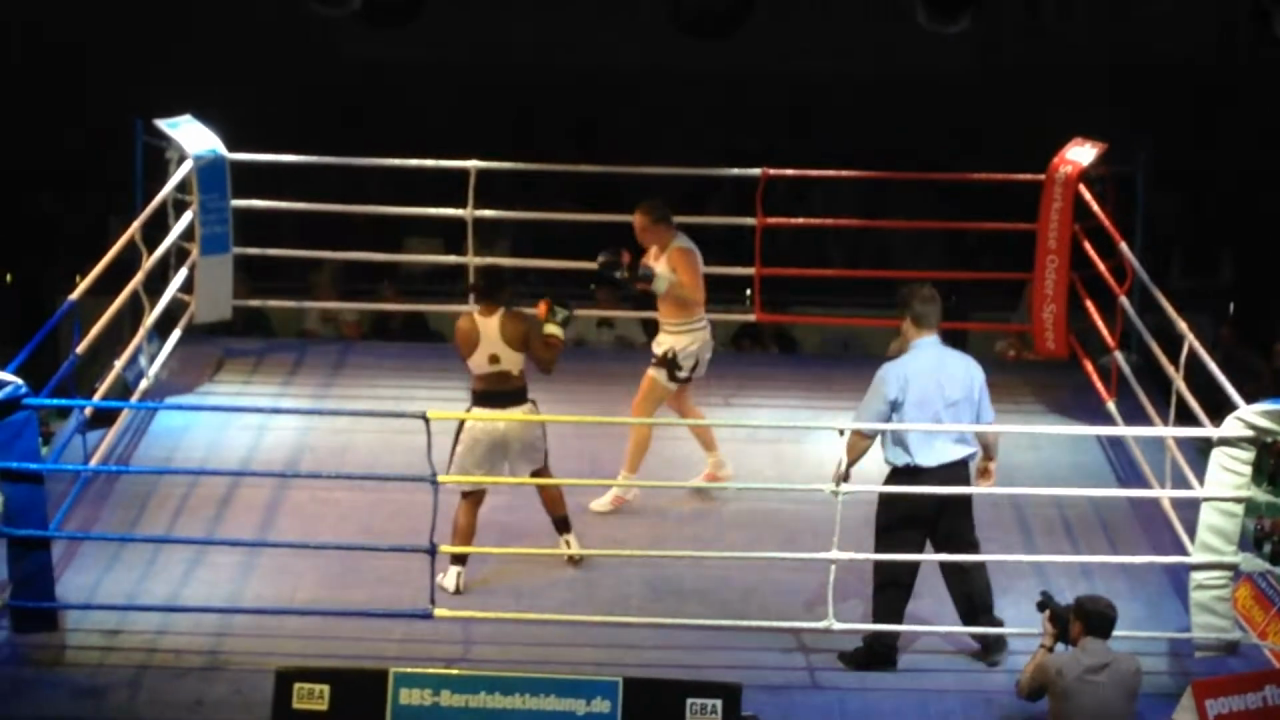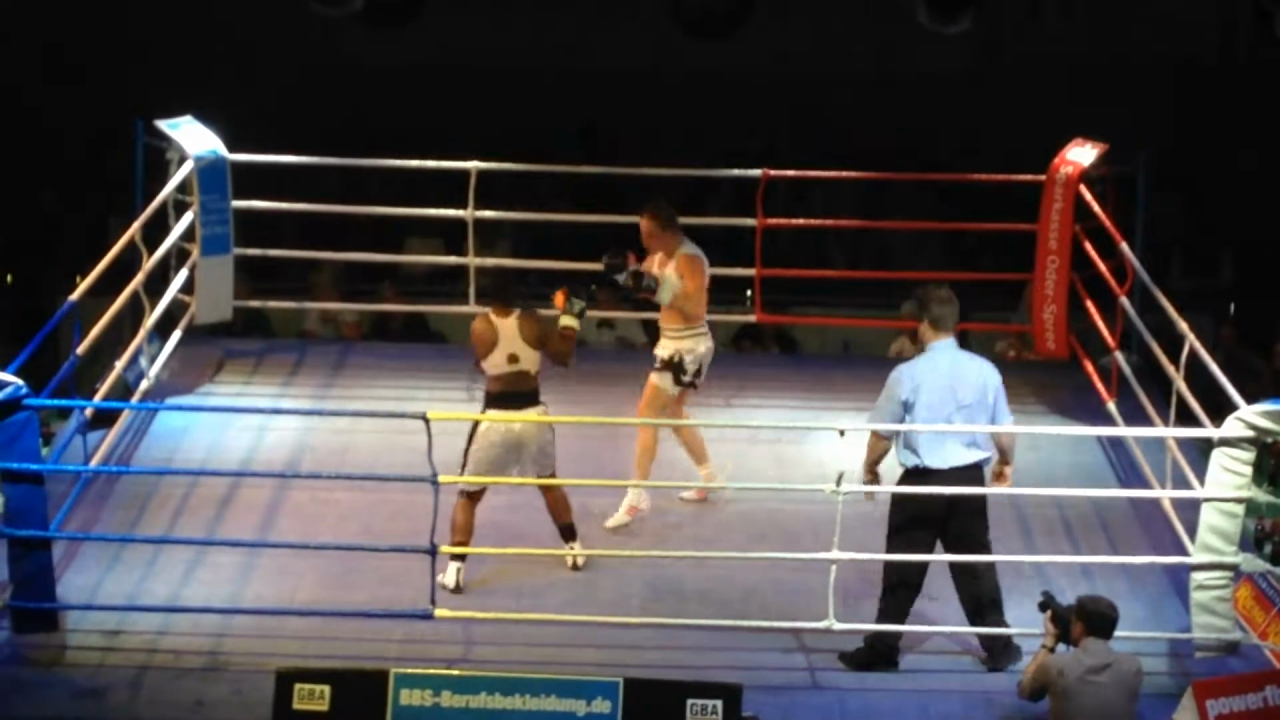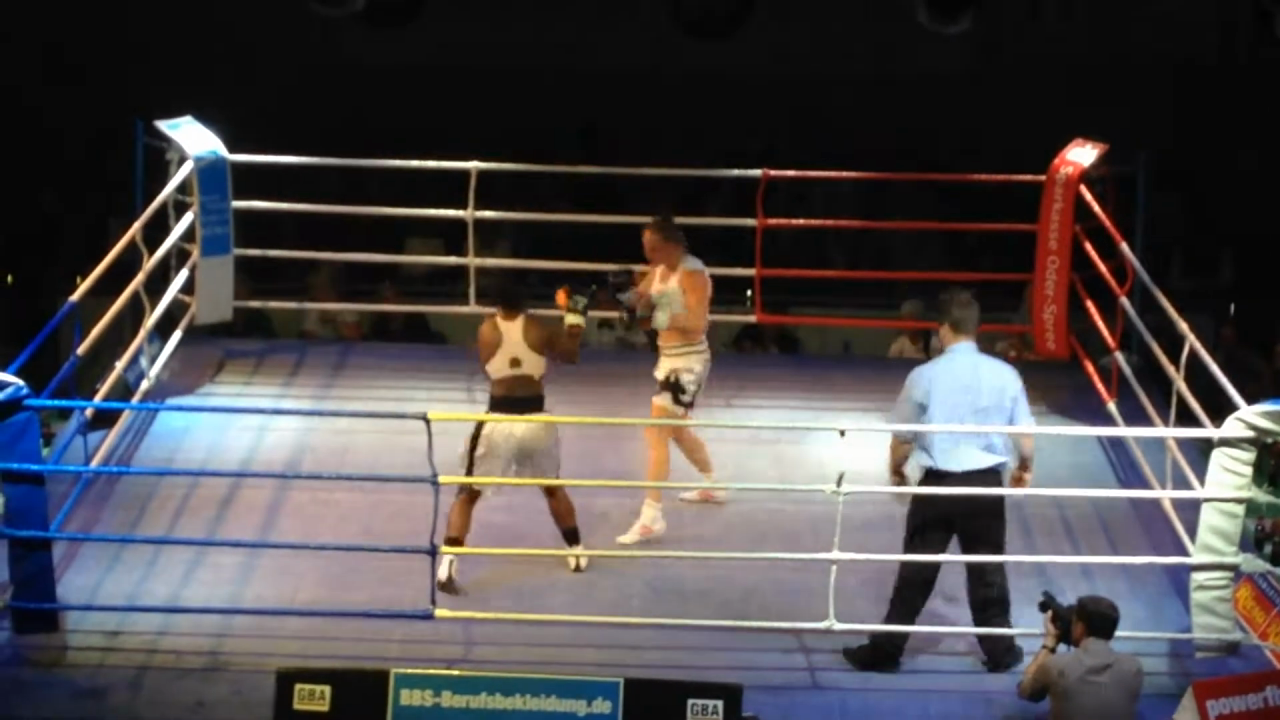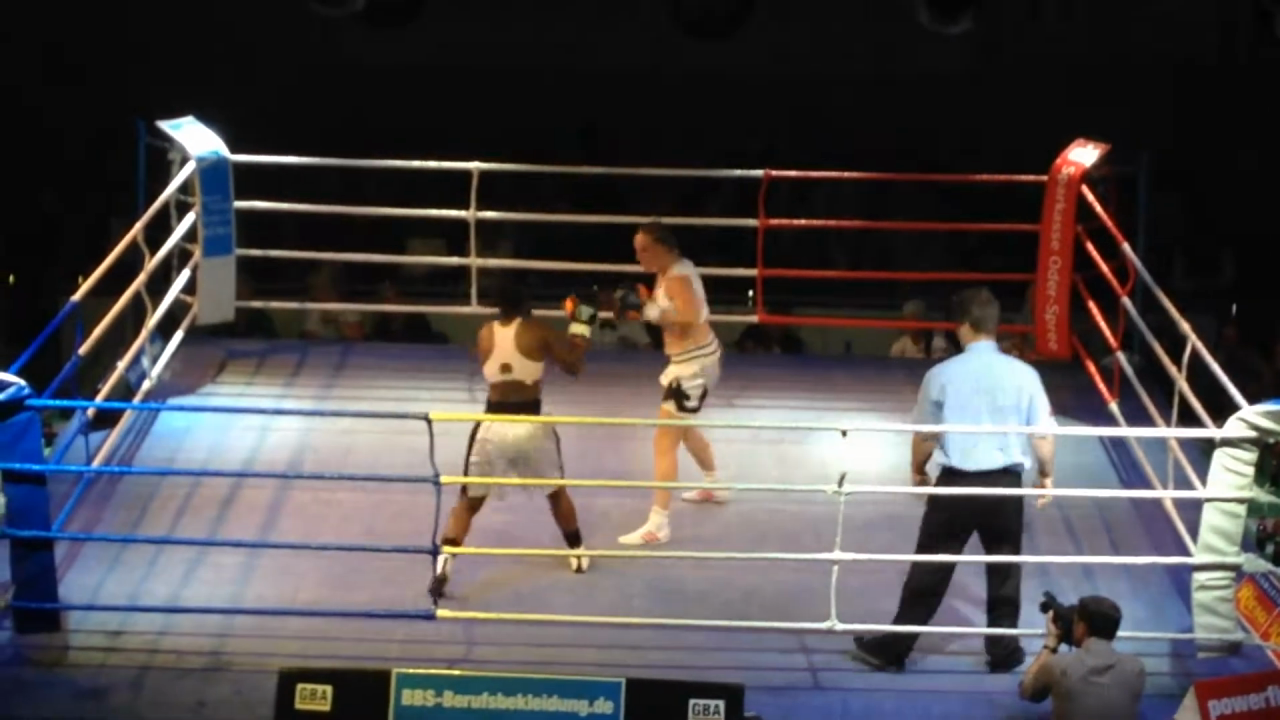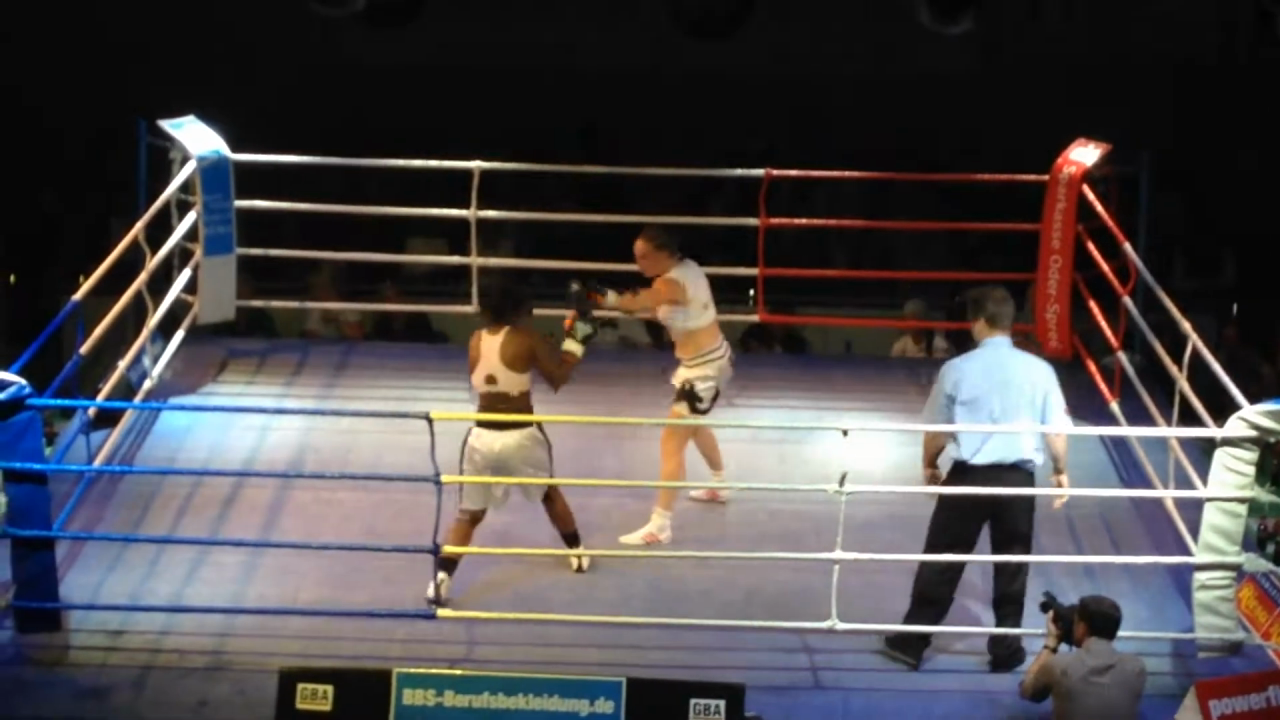
dt=0.1s
person 1, frame 1
left shoulder: (894, 372)
right shoulder: (969, 366)
left elbow: (863, 432)
right elbow: (986, 427)
left wrist: (846, 468)
right wrist: (988, 459)
left hip: (910, 481)
right hip: (956, 476)
left knee: (894, 567)
right knee: (964, 559)
left ankle: (880, 649)
right ankle: (991, 640)
person 1, frame 2
left shoulder: (906, 374)
right shoulder: (985, 370)
left elbow: (881, 436)
right elbow: (1002, 431)
left wrist: (870, 469)
right wrist: (1004, 463)
left hip: (920, 483)
right hip: (969, 481)
left knee: (902, 570)
right knee: (975, 567)
left ankle: (881, 650)
right ankle: (998, 646)
person 1, frame 3
left shoulder: (924, 376)
right shoulder: (1005, 374)
left elbow: (903, 438)
right elbow: (1023, 436)
left wrist: (897, 470)
right wrist: (1024, 468)
left hip: (939, 485)
right hip: (987, 484)
left knee: (916, 571)
right knee: (988, 570)
left ankle: (885, 649)
right ankle: (1000, 649)
person 1, frame 4
left shoulder: (942, 374)
right shoulder: (1024, 374)
left elbow: (924, 437)
right elbow: (1042, 437)
left wrist: (919, 470)
right wrist: (1046, 473)
left hip: (955, 483)
right hip: (1004, 484)
left knee: (930, 567)
right knee: (1004, 568)
left ankle: (893, 646)
right ankle: (1004, 651)
person 1, frame 5
left shoulder: (956, 369)
right shoulder: (1039, 370)
left elbow: (936, 431)
right elbow: (1056, 433)
left wrist: (929, 465)
right wrist: (1061, 471)
left hip: (966, 478)
right hip: (1016, 480)
left knee: (941, 560)
right knee: (1012, 566)
left ankle: (912, 640)
right ankle: (1005, 649)
person 2, frame 1
left shoulder: (682, 251)
right shoulder: (658, 247)
left elbow: (696, 296)
right elbow: (642, 277)
left wrist: (657, 281)
right wrist: (619, 268)
left hip: (684, 340)
right hip: (677, 336)
left knee: (641, 410)
right knee: (680, 403)
left ankle: (624, 488)
right ankle: (717, 466)
person 2, frame 2
left shoulder: (691, 259)
right shoulder: (660, 254)
left elbow: (699, 308)
right elbow: (637, 281)
left wrist: (660, 291)
right wrist: (623, 270)
left hip: (687, 345)
right hip: (672, 342)
left knee: (647, 415)
right knee: (675, 415)
left ankle: (636, 498)
right ankle: (709, 479)
person 2, frame 3
left shoulder: (693, 274)
right shoulder: (660, 268)
left elbow: (698, 323)
right elbow: (641, 298)
left wrist: (656, 315)
right wrist: (632, 296)
left hip: (685, 362)
right hip: (671, 357)
left knee: (655, 435)
right knee: (677, 428)
left ankle: (651, 519)
right ankle: (711, 486)
person 2, frame 4
left shoulder: (678, 278)
right shoulder: (669, 271)
left elbow: (690, 318)
left wrist: (647, 310)
right wrist: (640, 302)
left hip: (693, 367)
right hip: (694, 361)
left knee: (664, 442)
right knee: (686, 427)
left ankle: (658, 525)
right ankle: (712, 485)
person 2, frame 5
left shoulder: (671, 283)
right shoulder: (687, 268)
left elbow: (636, 303)
left wrist: (602, 296)
left hip: (702, 369)
right hip: (714, 358)
left knee: (672, 442)
right knee: (693, 424)
left ankle: (659, 526)
right ankle: (719, 485)
person 3, frame 1
left shoulder: (463, 325)
right shoulder: (519, 322)
right elbow: (547, 364)
right wrist: (555, 326)
left hip: (482, 416)
right hip: (520, 412)
left knee: (470, 498)
right knee: (542, 474)
left ankle: (455, 573)
right ankle: (569, 542)
person 3, frame 2
left shoulder: (479, 326)
right shoulder: (533, 322)
right elbow: (564, 358)
right wrist: (571, 318)
left hip: (495, 418)
right hip: (532, 415)
left knee: (469, 495)
right knee: (549, 483)
left ankle: (454, 569)
right ankle: (574, 550)
person 3, frame 3
left shoulder: (486, 330)
right shoulder: (539, 326)
right elbow: (571, 355)
right wrist: (575, 316)
left hip: (498, 422)
right hip: (536, 420)
left knee: (467, 494)
right knee: (553, 488)
left ankle: (449, 564)
right ankle: (576, 552)
person 3, frame 4
left shoulder: (485, 332)
right shoulder: (537, 330)
right elbow: (574, 367)
right wrist: (581, 326)
left hip: (492, 428)
right hip: (531, 427)
left knee: (467, 503)
right knee: (556, 492)
left ankle: (445, 560)
right ankle: (577, 554)
person 3, frame 5
left shoulder: (476, 341)
right shoulder: (526, 339)
right elbow: (557, 380)
right wrist: (576, 340)
left hip: (483, 436)
right hip: (522, 434)
left knee: (469, 515)
right knee: (550, 494)
left ankle: (440, 578)
right ankle: (577, 554)
